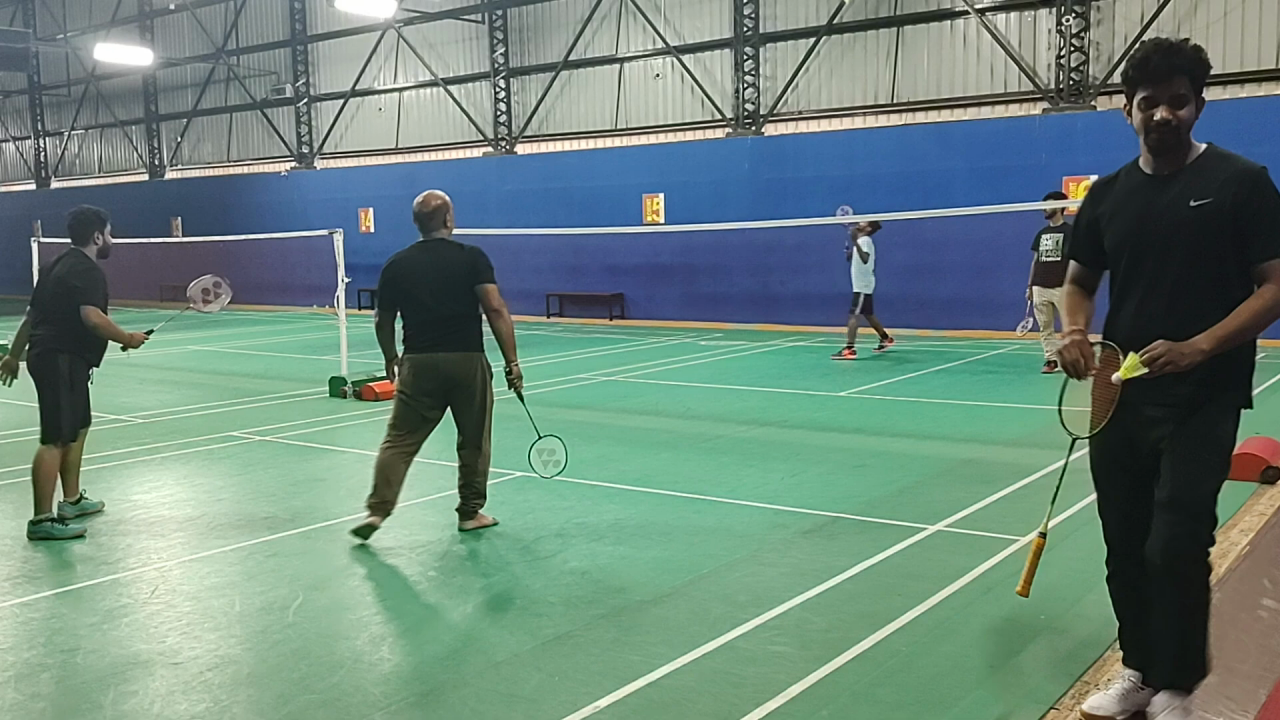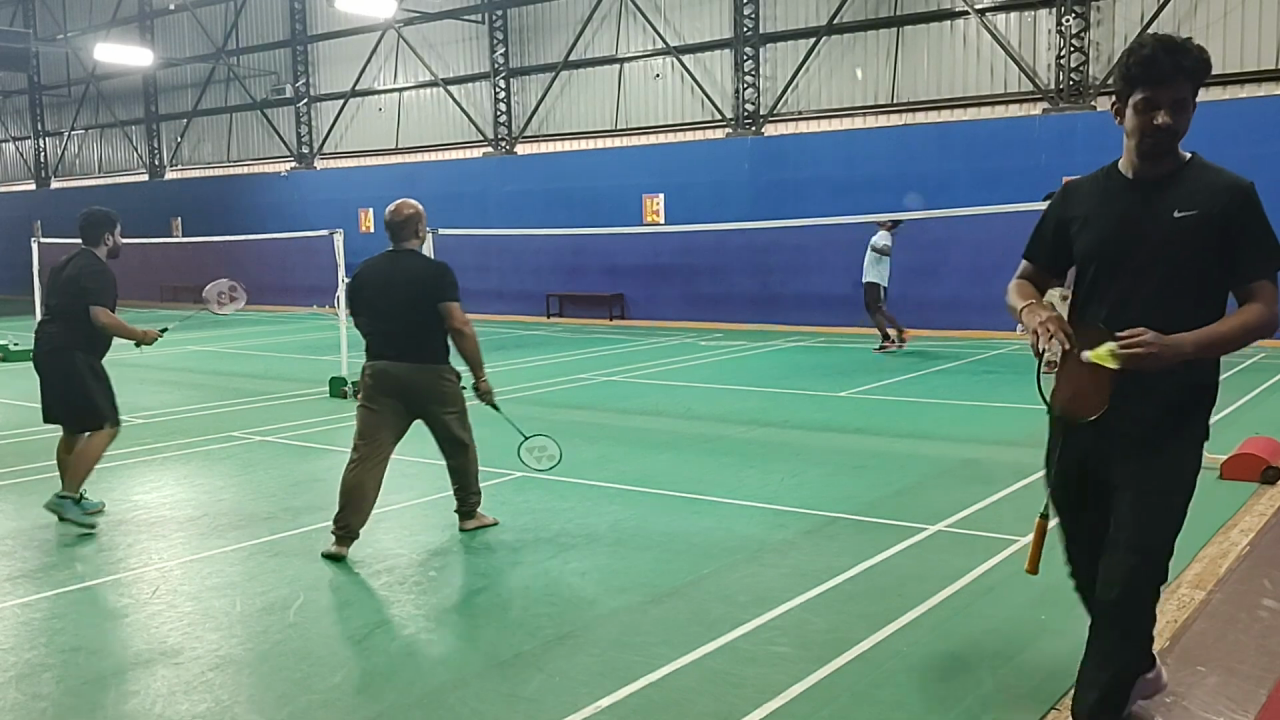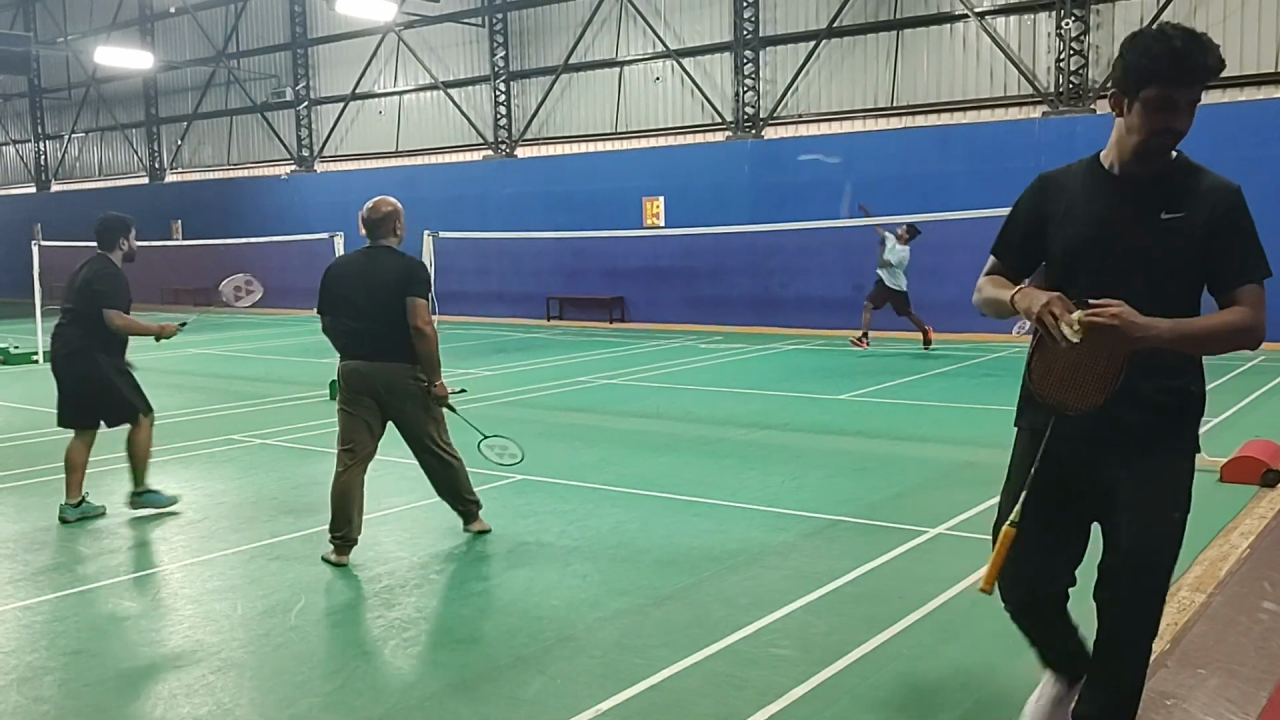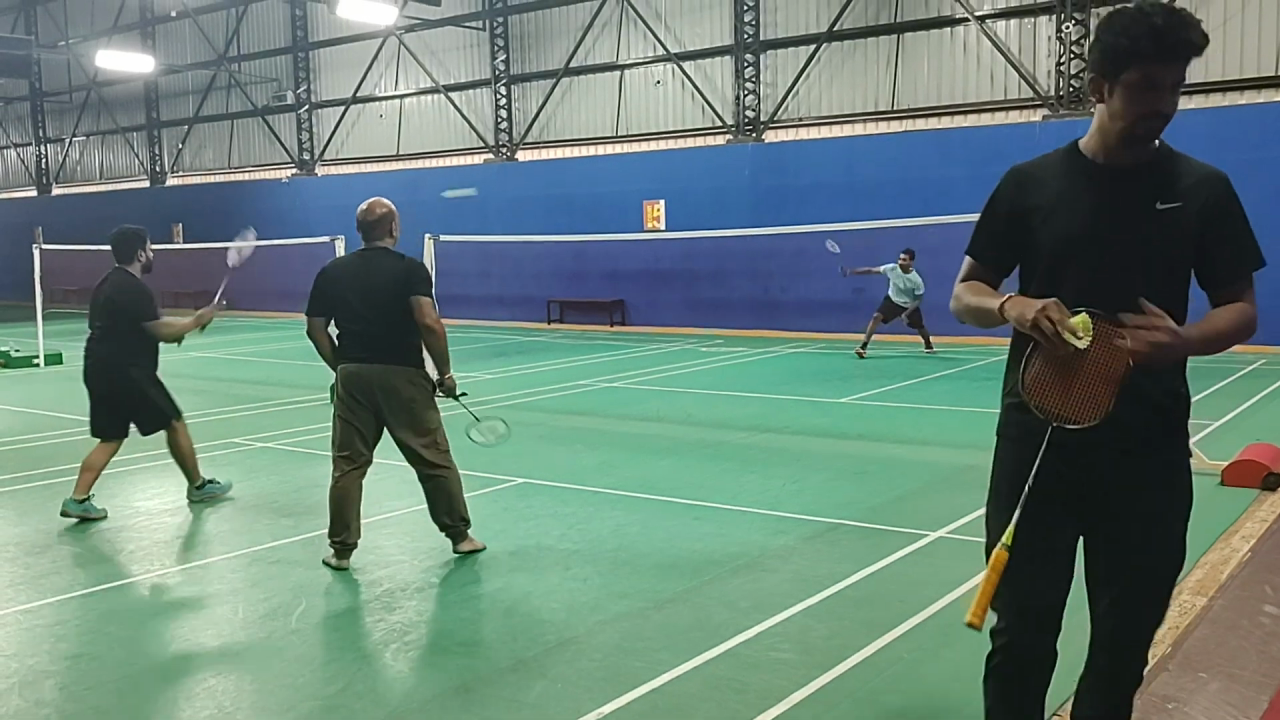
dt=0.2s
person 1, frame 1
right shoulder: (1108, 193)
right elbow: (1078, 283)
left wrist: (1201, 346)
right wrist: (1072, 330)
left hip: (1202, 406)
right hip: (1120, 403)
left knee: (1175, 548)
right knee: (1126, 551)
person 1, frame 2
right shoulder: (1077, 197)
right elbow: (1021, 285)
left wrist: (1174, 347)
right wrist: (1033, 312)
left hip: (1166, 431)
right hip: (1080, 419)
left knee: (1131, 580)
right knee: (1090, 567)
person 1, frame 3
left shoulder: (1215, 201)
right shoulder: (1053, 190)
left elbow: (1249, 322)
right elbow: (986, 287)
left wrist: (1155, 332)
right wrist: (1023, 298)
left hip: (1156, 441)
right hip: (1054, 426)
left knee: (1130, 603)
right knee: (1022, 580)
person 1, frame 4
left shoulder: (1204, 190)
right shoulder: (1029, 184)
left elbow: (1240, 307)
right elbow: (964, 292)
left wrist: (1184, 341)
right wrist: (1013, 307)
left hip: (1150, 447)
right hip: (1038, 436)
left knee: (1127, 625)
right knee: (1023, 622)
person 2, frame 1
left shoulder: (397, 265)
right shoulder: (472, 257)
left elbow: (383, 322)
right elbow: (495, 308)
left wrist: (391, 361)
right wrist: (512, 361)
left hip: (418, 363)
right hip: (466, 360)
left knee: (399, 441)
right knee: (474, 440)
left ankle: (376, 511)
right ankle: (470, 512)
person 2, frame 2
left shoulder: (364, 273)
right shoulder: (435, 271)
left elbow: (361, 323)
right elbow: (458, 327)
right wrist: (480, 376)
left hip: (380, 372)
right hip: (430, 372)
left knee: (366, 454)
right knee: (459, 444)
left ankle: (343, 537)
right ankle: (470, 512)
person 2, frame 3
left shoulder: (336, 269)
right shoulder: (410, 268)
left elbow: (328, 326)
right elbow: (420, 326)
right wrist: (435, 378)
left hip: (355, 372)
right hip: (403, 373)
left knee: (351, 459)
right knee: (437, 450)
left ankle: (342, 545)
right ankle: (471, 515)
person 2, frame 4
left shoulder: (331, 272)
right shoulder: (410, 269)
left elbow: (315, 329)
right elbow: (429, 324)
right wrist: (445, 372)
left hip: (354, 375)
right hip: (404, 376)
left knee: (348, 465)
right knee: (433, 457)
left ankle: (341, 549)
right ankle: (460, 535)
person 3, frame 1
left shoulder: (56, 266)
right shoulder: (88, 271)
left elbow: (32, 314)
right elbow: (93, 318)
right wrist: (126, 338)
left hip: (47, 357)
right hip: (63, 361)
left knee: (76, 430)
right knee: (58, 440)
left ankle: (72, 498)
right ankle: (43, 518)
person 3, frame 2
left shoulder: (66, 265)
right shoulder: (98, 272)
right elbow: (101, 318)
right wrist: (140, 334)
left hip: (50, 354)
right hip: (73, 358)
left knee: (74, 428)
right knee: (106, 426)
left ankle: (71, 496)
right ankle: (67, 495)
person 3, frame 3
left shoulder: (88, 269)
right shoulder: (111, 276)
right elbow: (114, 320)
right wrist: (156, 330)
left hip: (67, 357)
right hip: (93, 360)
left knee: (85, 430)
right knee: (142, 418)
left ankle: (73, 502)
right ankle: (141, 491)
person 3, frame 4
left shoulder: (106, 285)
right shoulder: (135, 289)
right elbow: (161, 332)
left wrist: (175, 327)
right wrist: (196, 320)
left hip: (98, 372)
right hip: (126, 373)
left knee: (110, 439)
right knee: (175, 424)
left ankle: (78, 499)
right ankle: (198, 485)
